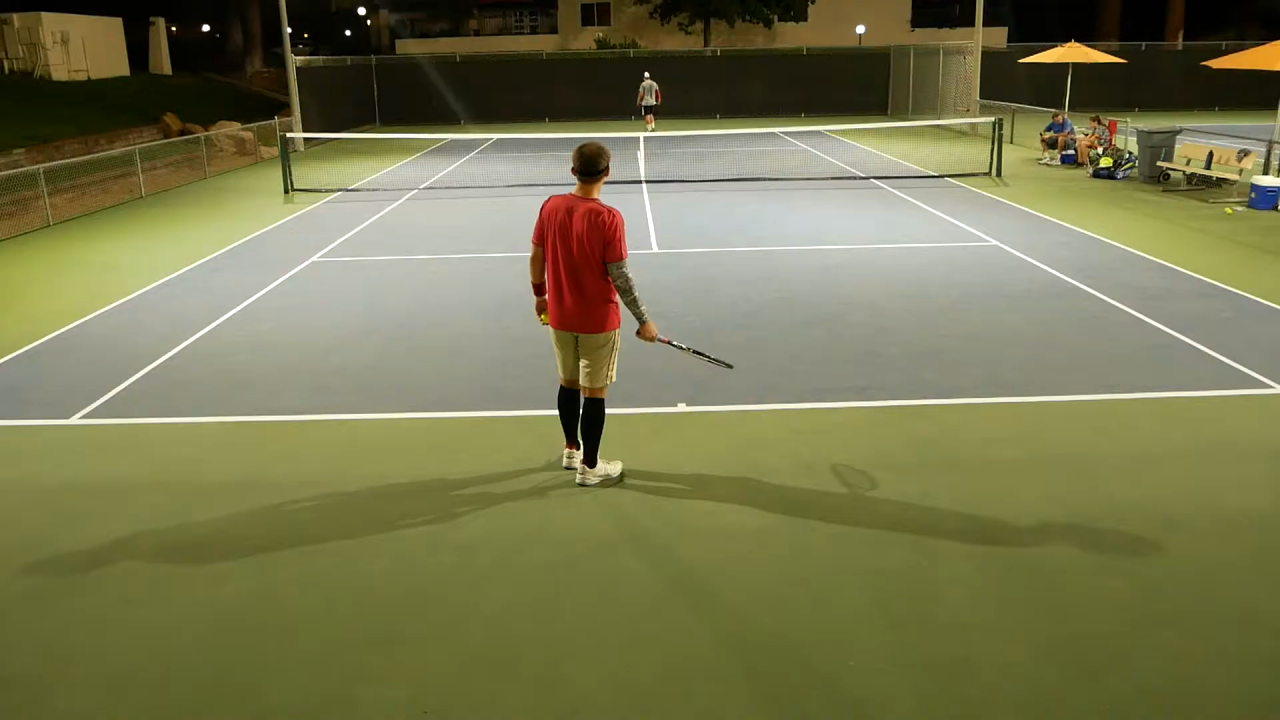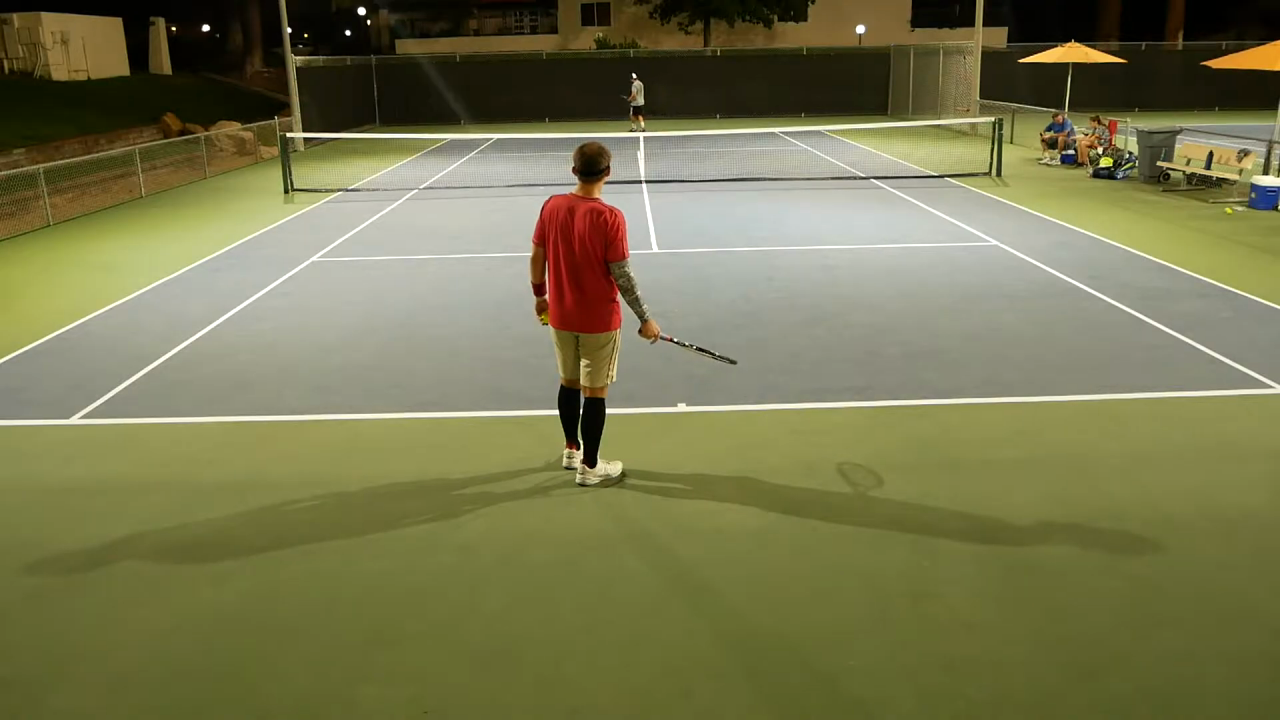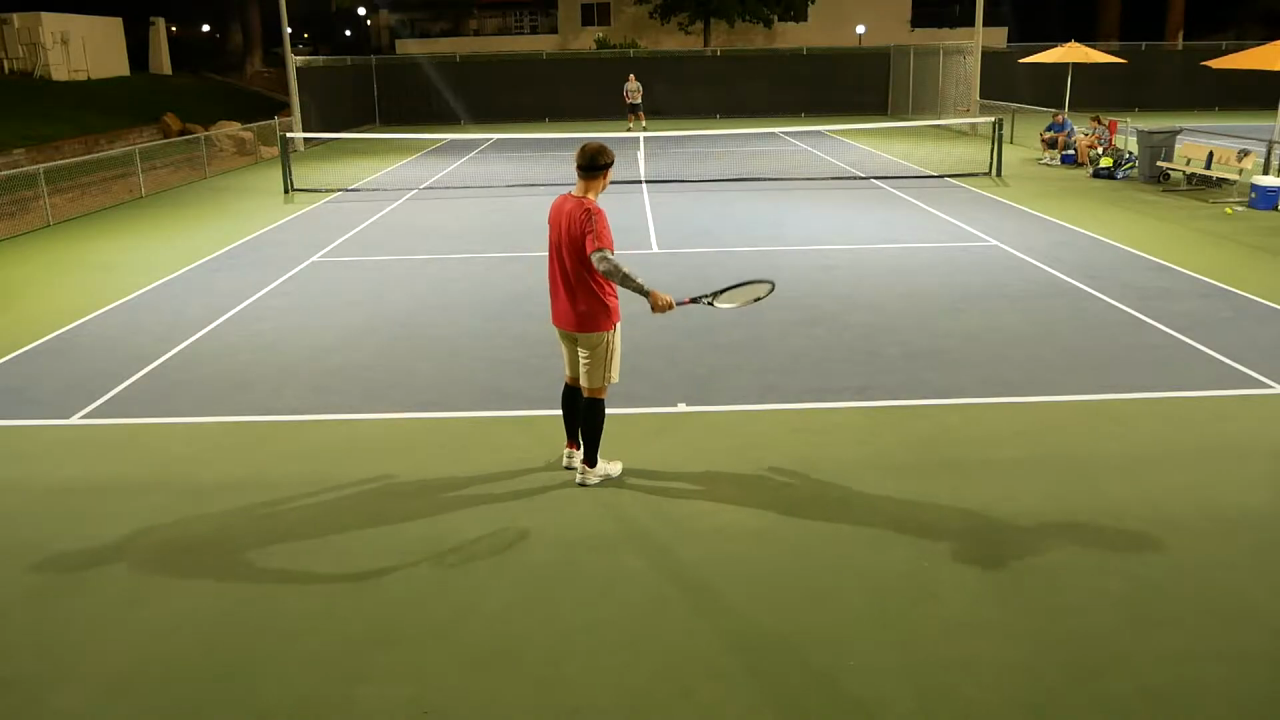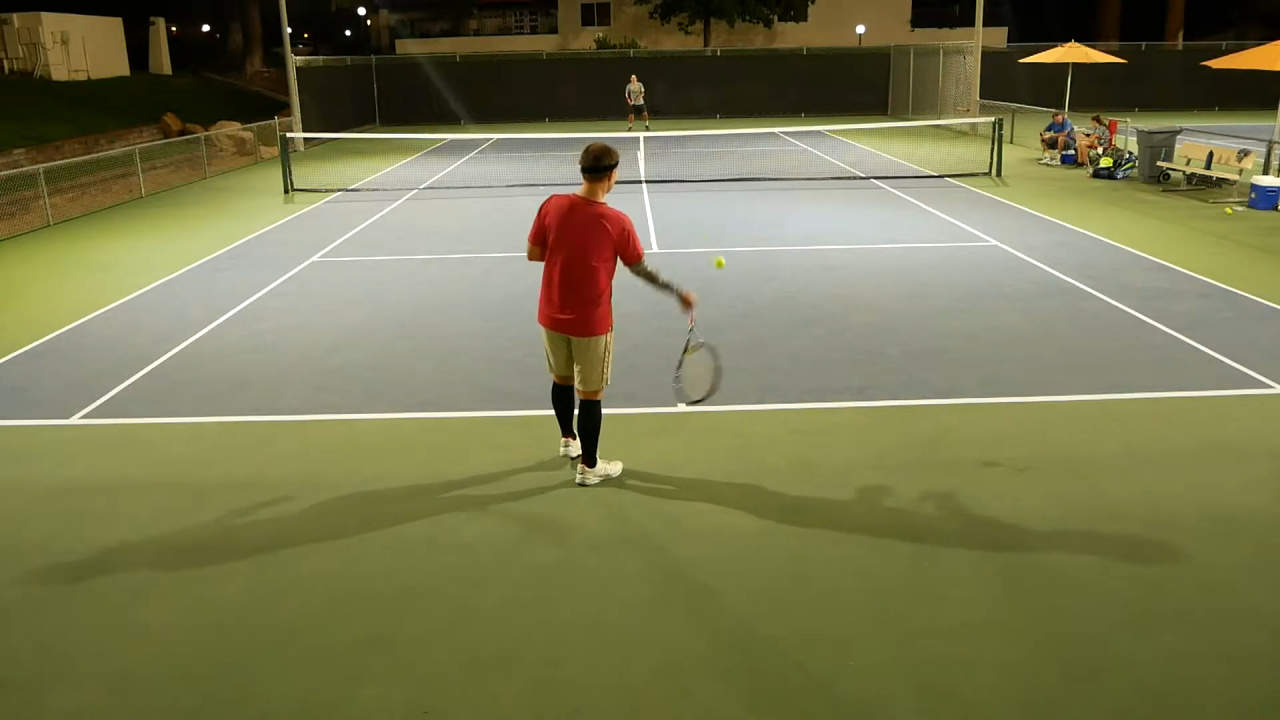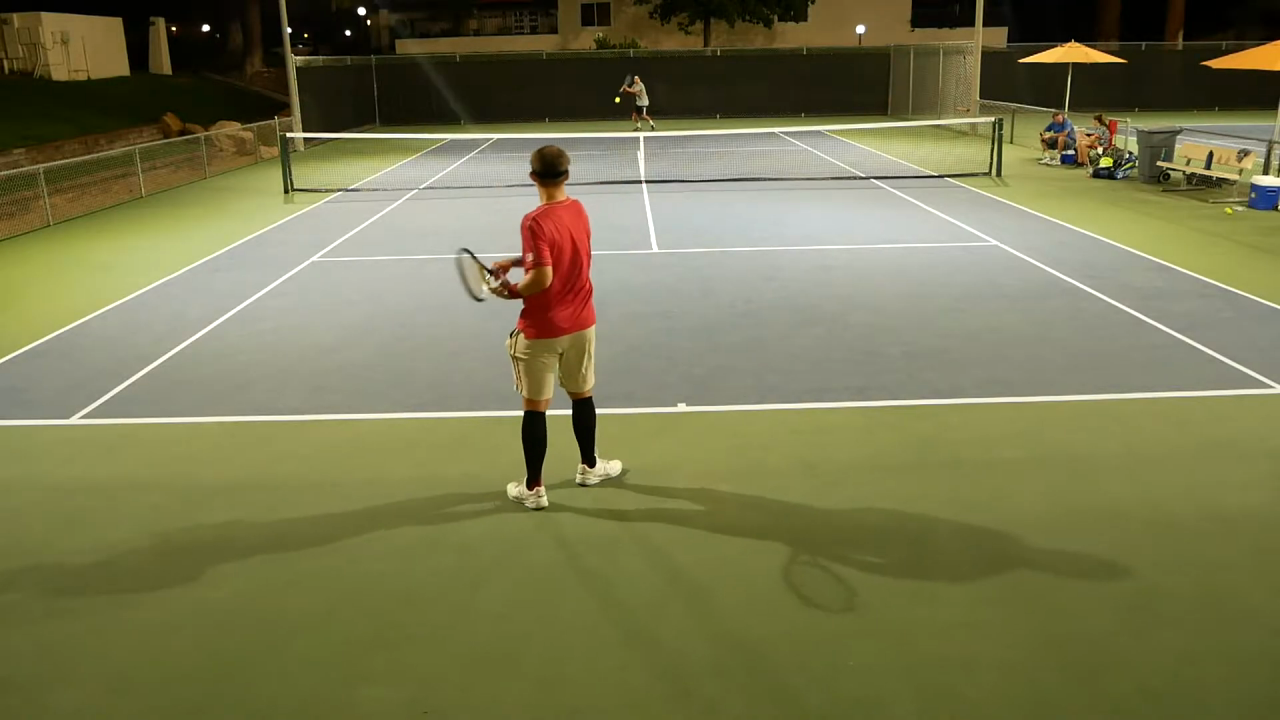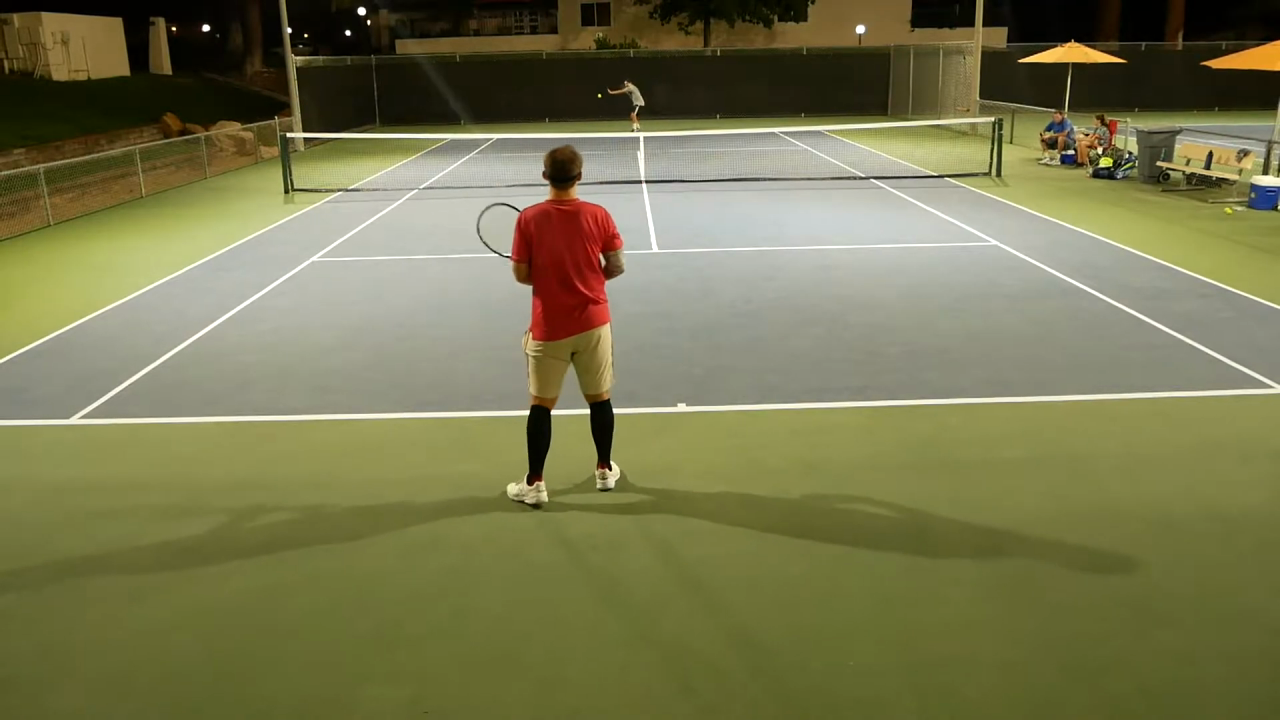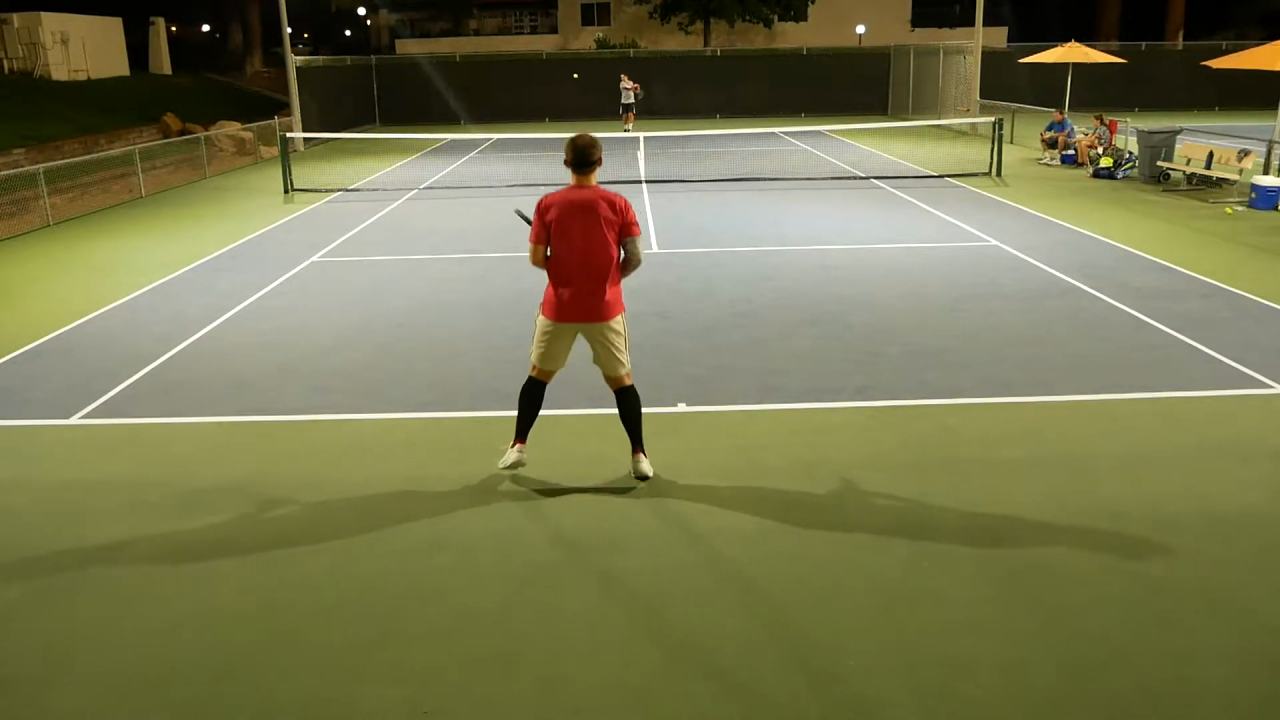
dt=0.7s
person 1, frame 1
left shoulder: (550, 207)
right shoulder: (608, 218)
left elbow: (536, 257)
right elbow: (619, 277)
left wrist: (540, 294)
right wrist: (643, 320)
left hip: (560, 317)
right hip: (598, 321)
left knee: (568, 383)
right knee: (594, 392)
left ankle: (571, 449)
right ankle: (589, 466)
person 1, frame 2
left shoulder: (551, 207)
right shoulder: (610, 218)
left elbow: (537, 257)
right elbow: (621, 275)
left wrist: (539, 295)
right wrist: (645, 319)
left hip: (561, 316)
right hip: (599, 320)
left knee: (568, 383)
right knee: (595, 391)
left ankle: (571, 449)
right ankle: (589, 466)
person 1, frame 3
left shoulder: (559, 204)
right shoulder: (591, 213)
right elbow: (602, 261)
right wrist: (649, 293)
left hip: (564, 315)
right hip: (595, 318)
left knee: (573, 381)
right knee: (594, 391)
left ankle: (572, 449)
right ankle: (589, 466)
person 1, frame 4
left shoulder: (552, 205)
right shoulder: (617, 222)
left elbow: (534, 253)
right elbow: (641, 269)
right wrist: (678, 293)
left hip: (551, 316)
right hip: (593, 322)
left knee: (562, 379)
right knee: (590, 393)
left ankle: (569, 440)
right ankle: (589, 466)
person 1, frame 5
left shoulder: (534, 221)
right shoulder: (578, 210)
left elbow: (542, 279)
left wrist: (511, 290)
right wrist: (515, 262)
left hip: (540, 330)
right hip: (581, 324)
left knee: (535, 407)
right knee: (582, 396)
left ankle: (534, 487)
right ankle: (589, 466)
person 1, frame 6
left shoulder: (529, 218)
right shoulder: (598, 216)
left elbow: (521, 275)
right elbow: (617, 267)
left hip: (548, 328)
right hip: (593, 323)
left knee: (541, 404)
right knee: (599, 397)
left ankle: (534, 483)
right ankle: (604, 469)
person 1, frame 7
left shoulder: (548, 204)
right shoulder: (618, 204)
left elbow: (536, 259)
right elbow: (634, 258)
left hip: (559, 309)
right hip: (605, 310)
left knee: (538, 376)
right knee: (622, 382)
left ankle: (518, 446)
right ankle: (638, 456)
